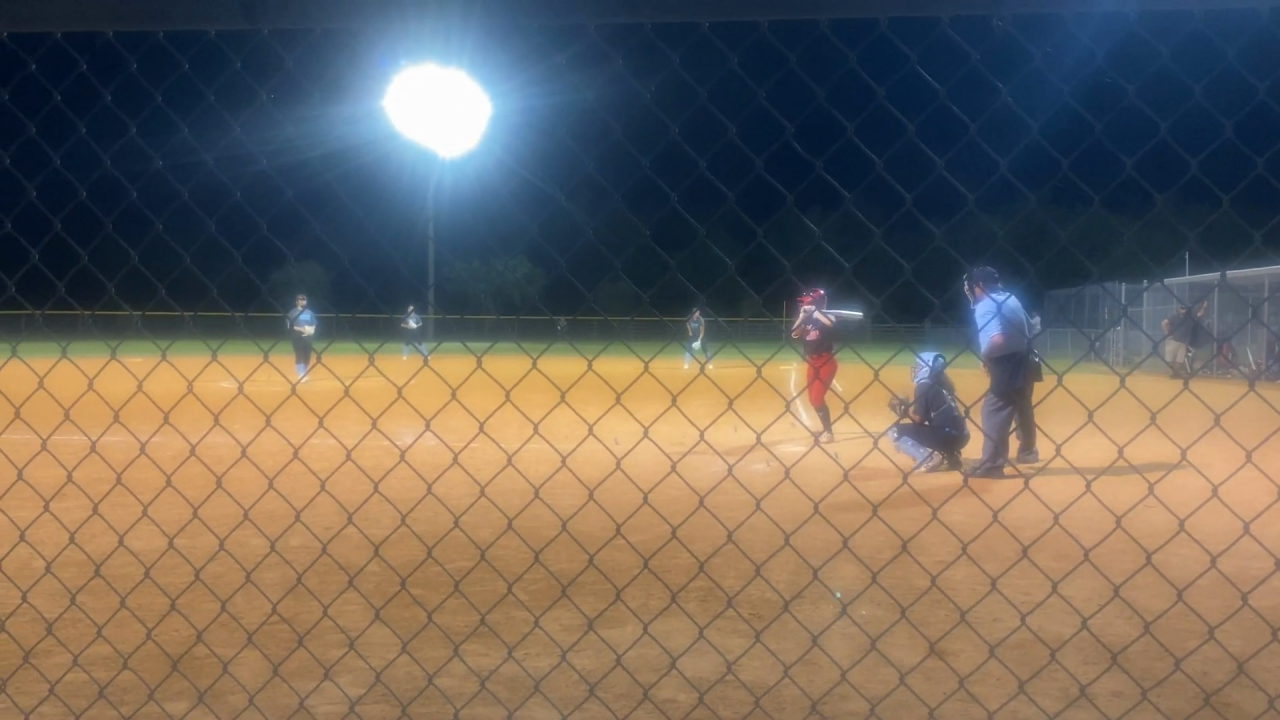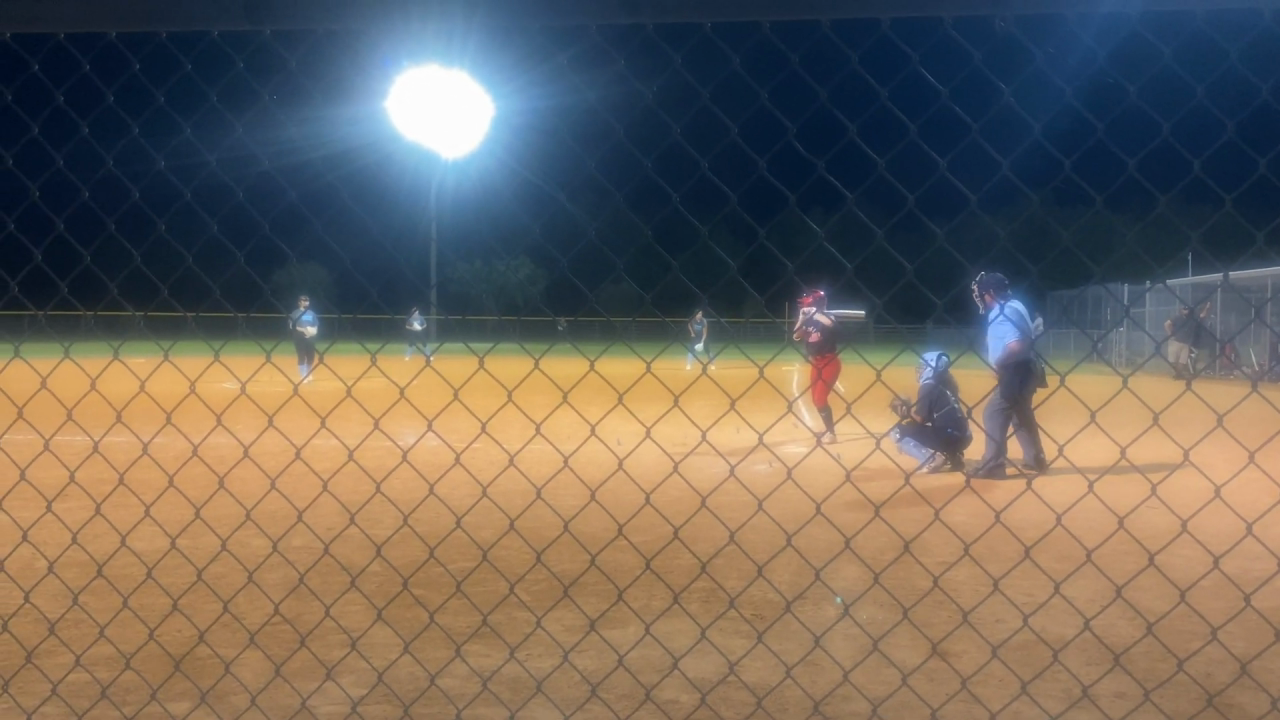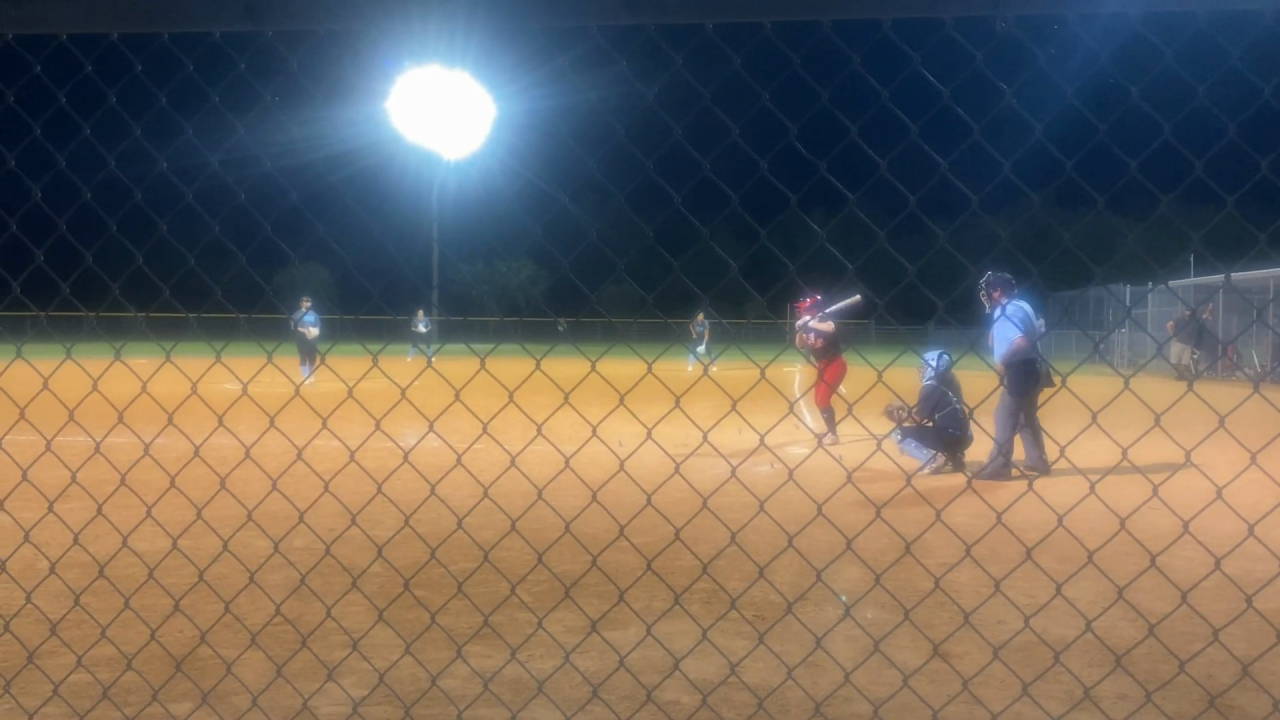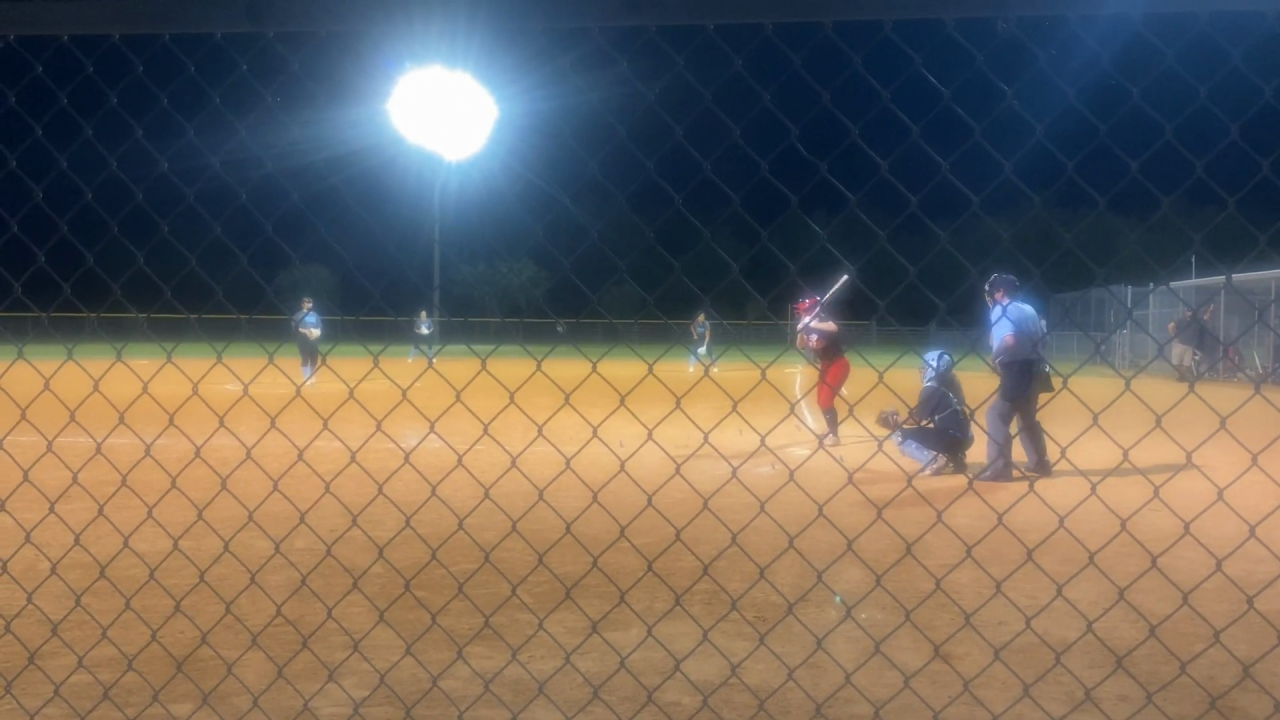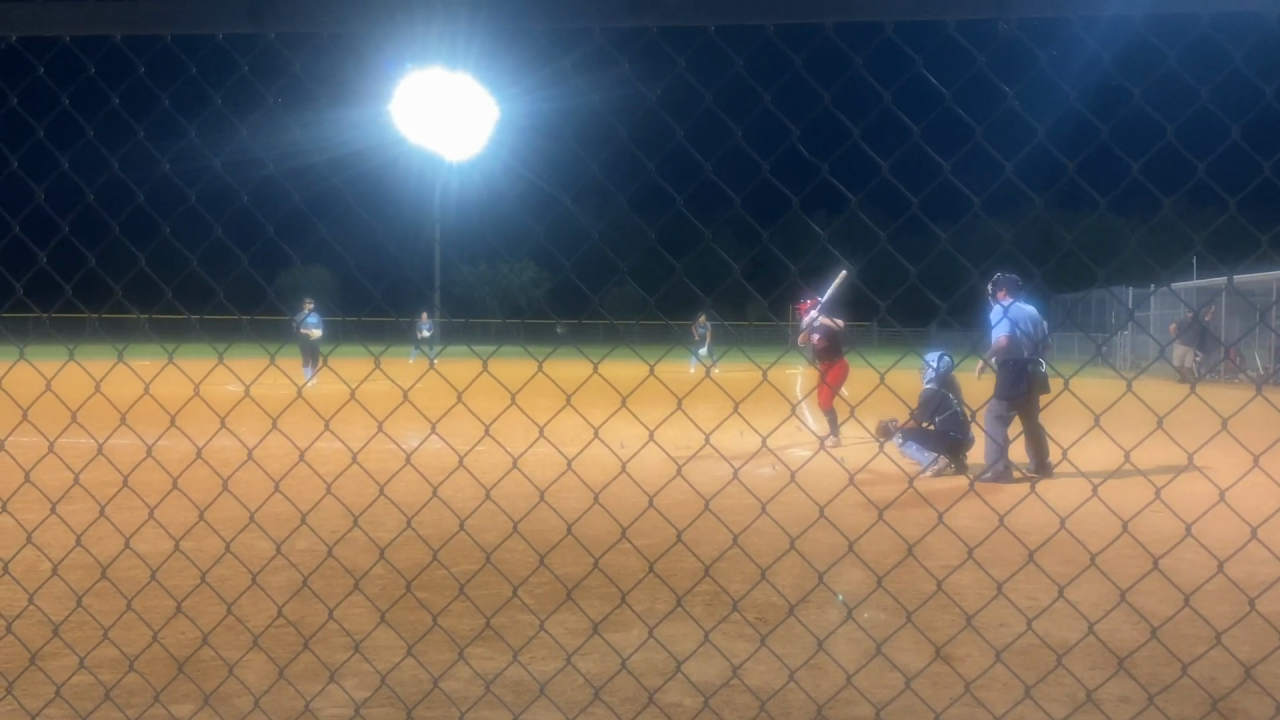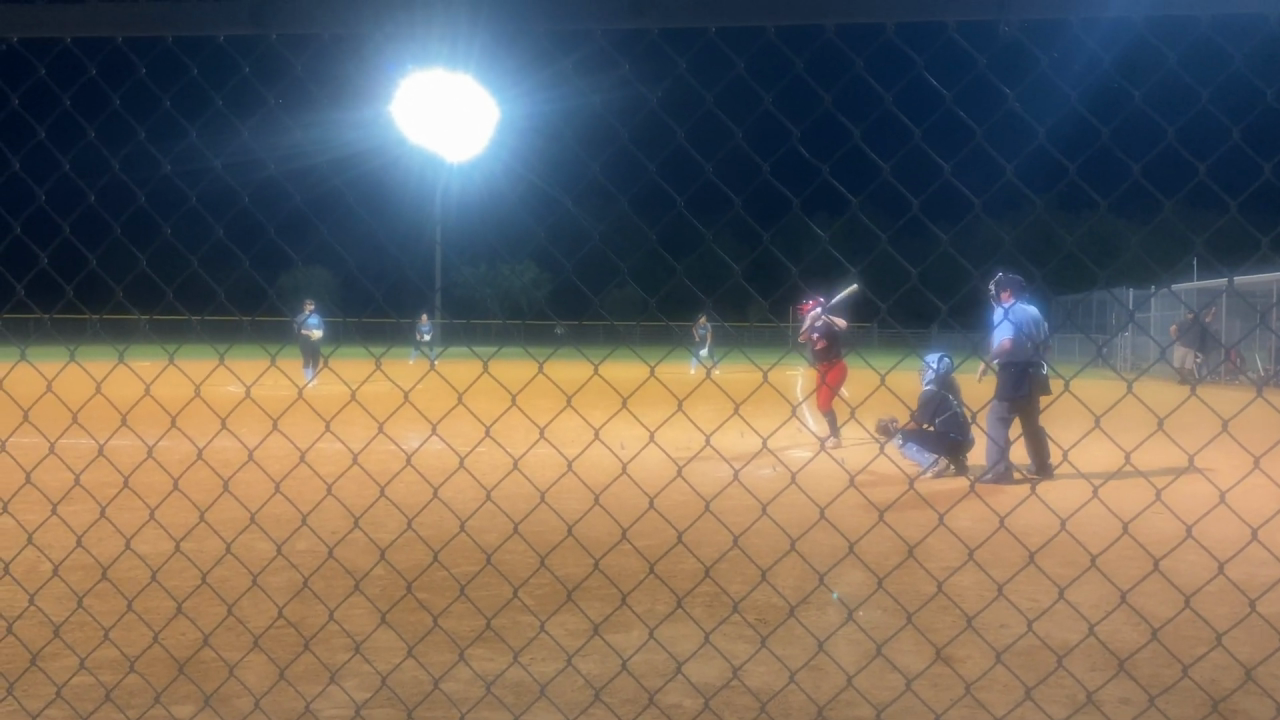
dt=0.2s
person 1, frame 1
left shoulder: (985, 306)
right shoulder: (1012, 299)
left elbow: (997, 340)
right elbow: (1028, 329)
left wrist: (985, 357)
left hip: (1007, 367)
right hip: (1026, 363)
left knee: (994, 414)
right knee: (1023, 410)
left ankle: (992, 465)
right ankle: (1027, 451)
person 1, frame 2
left shoulder: (999, 313)
right shoulder: (1016, 306)
left elbow: (1015, 346)
left wrist: (998, 364)
left hip: (1015, 372)
right hip: (1027, 370)
left knee: (994, 415)
right knee: (1022, 415)
left ankle: (993, 465)
right ankle: (1035, 460)
person 1, frame 3
left shoulder: (1006, 310)
right shoulder: (1022, 306)
left elbow: (1021, 343)
left wrist: (1003, 362)
left hip: (1020, 371)
right hip: (1031, 369)
left knee: (1005, 416)
right knee: (1027, 416)
left ankle: (998, 466)
right ankle: (1038, 461)
person 1, frame 4
left shoulder: (1002, 310)
right shoulder: (1029, 310)
left elbow: (1009, 341)
right elbow: (1041, 341)
left wrist: (994, 358)
left hip: (1016, 371)
right hip: (1033, 370)
left knee: (997, 416)
right knee: (1027, 418)
left ankle: (999, 467)
right ankle: (1039, 463)
person 1, frame 5
left shoulder: (1001, 309)
right shoulder: (1033, 311)
left elbow: (1003, 341)
right elbow: (1045, 344)
left wrist: (985, 359)
left hip: (1013, 372)
right hip: (1034, 372)
left knee: (995, 418)
right knee: (1031, 420)
left ankle: (998, 469)
right ankle: (1041, 465)
person 1, frame 6
left shoulder: (1004, 311)
right shoulder: (1035, 312)
left elbow: (1006, 344)
right elbow: (1045, 344)
left wrist: (986, 362)
left hip: (1014, 374)
right hip: (1034, 373)
left knee: (997, 419)
right knee: (1031, 421)
left ankle: (999, 470)
right ankle: (1042, 466)
